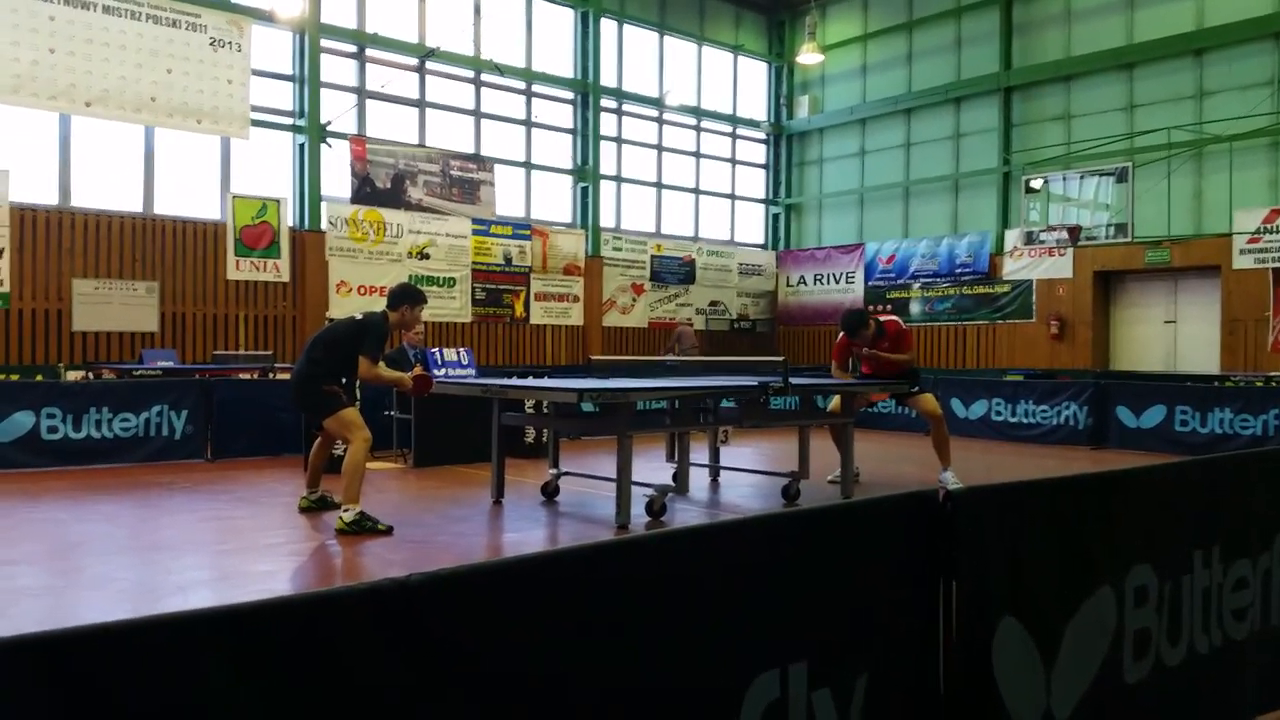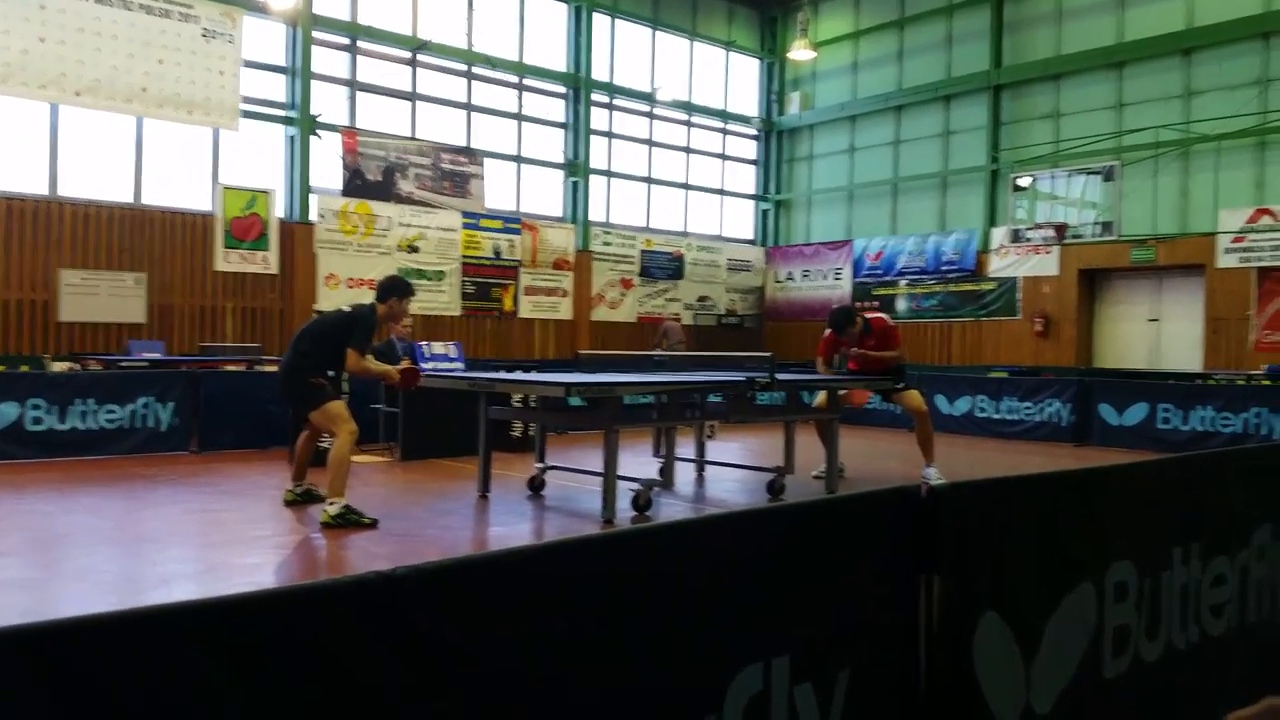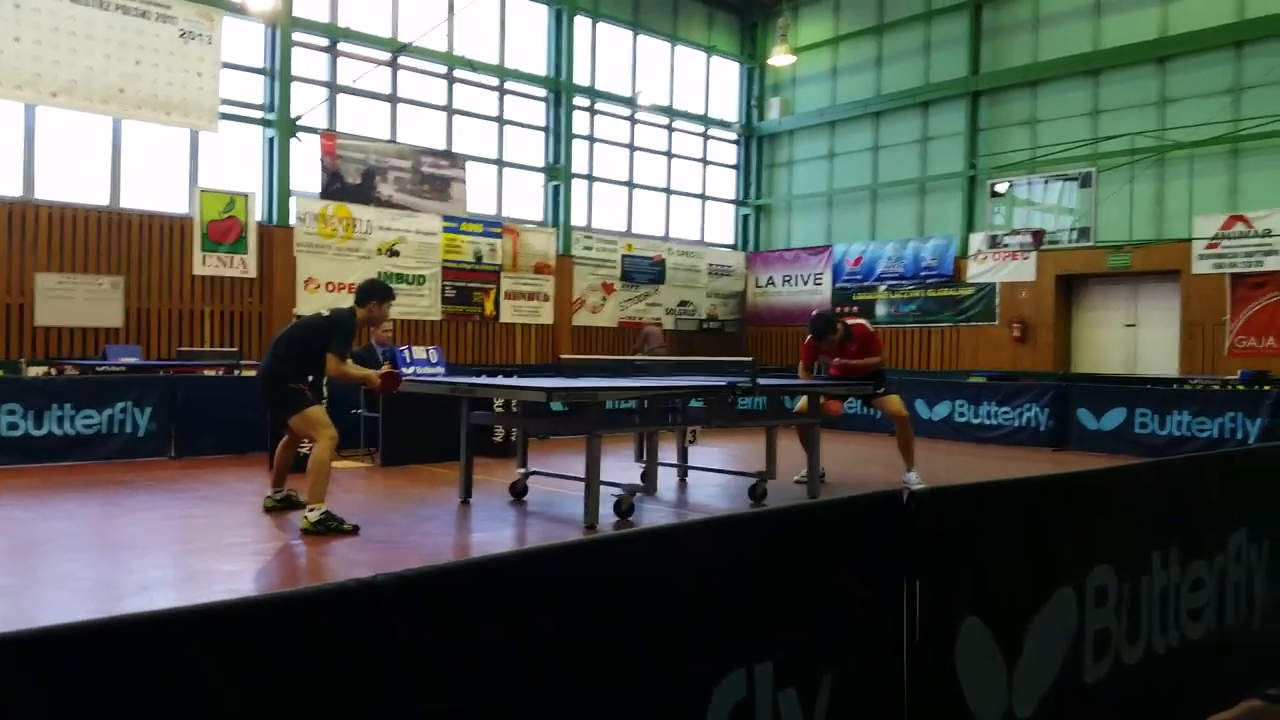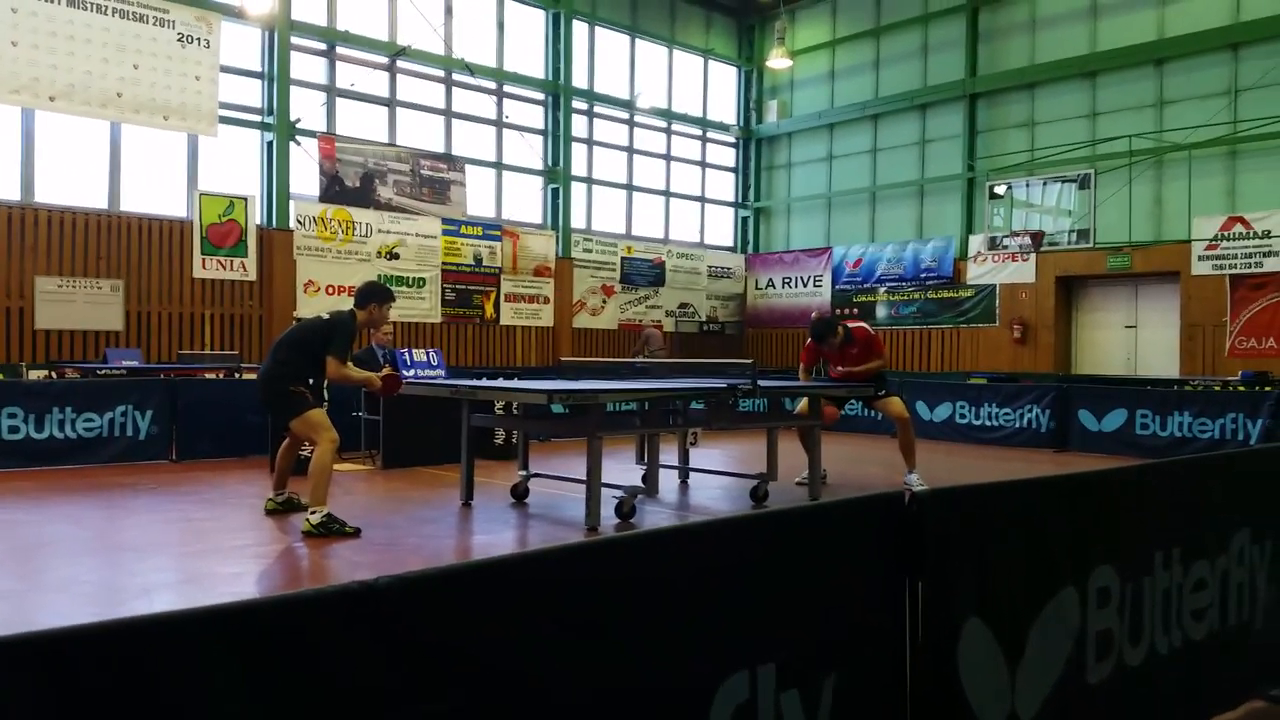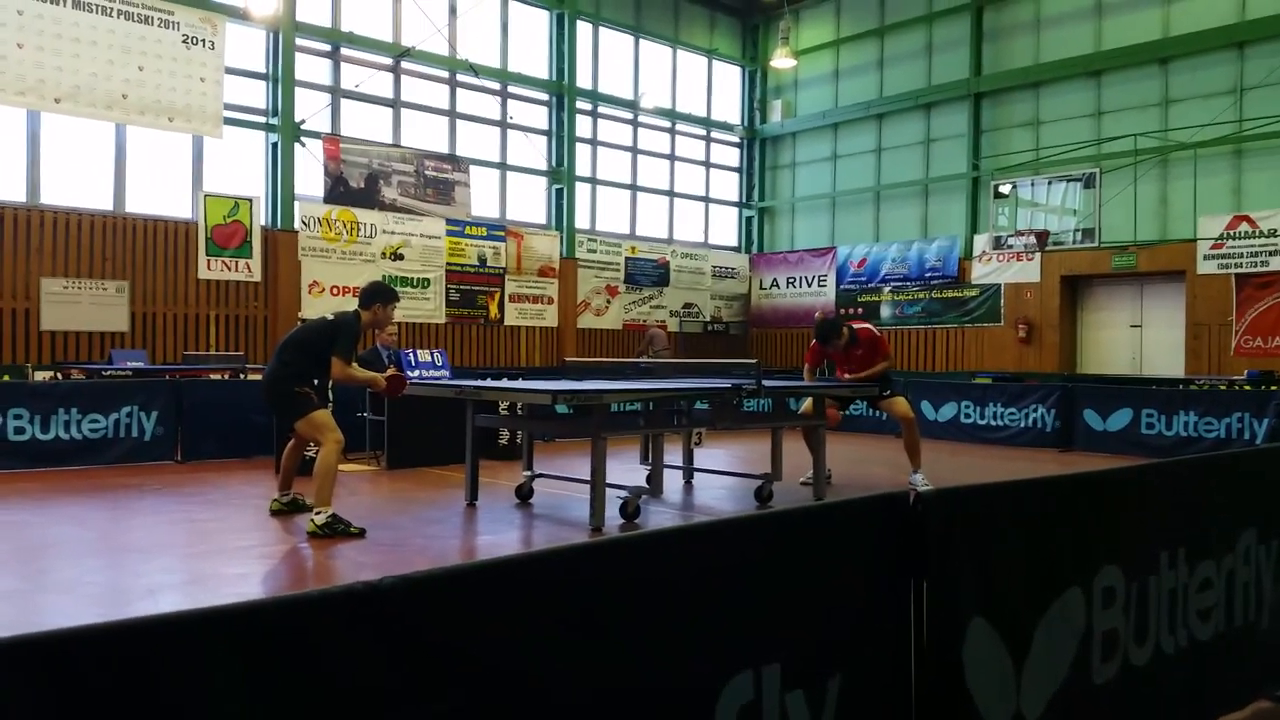
dt=0.1s
person 1, frame 1
left shoulder: (373, 321)
right shoulder: (378, 326)
left elbow: (367, 365)
right elbow: (366, 373)
left wrist: (401, 377)
right wrist: (398, 379)
left hip: (310, 377)
right hip: (317, 382)
left knee: (329, 435)
right knee: (360, 438)
left ankle: (312, 496)
right ankle: (350, 515)
person 1, frame 2
left shoulder: (361, 314)
right shoulder: (366, 318)
left elbow: (355, 358)
right elbow: (353, 365)
left wrist: (389, 370)
right wrist: (385, 373)
left hip: (298, 370)
right hip: (303, 374)
left knee: (316, 428)
right knee: (346, 430)
left ankle: (297, 489)
right ankle: (335, 508)
person 1, frame 3
left shoulder: (341, 318)
right shoulder: (345, 323)
left elbow: (335, 362)
right elbow: (333, 370)
left wrist: (370, 374)
right wrist: (366, 377)
left hip: (277, 375)
right hip: (283, 379)
left knee: (296, 433)
right knee: (326, 436)
left ankle: (277, 495)
right ankle: (315, 514)
person 1, frame 4
left shoulder: (341, 321)
right shoulder: (346, 325)
left elbow: (336, 365)
right elbow: (334, 373)
left wrist: (371, 376)
right wrist: (367, 379)
left hip: (278, 378)
right hip: (283, 382)
left knee: (297, 436)
right knee: (327, 439)
left ankle: (278, 497)
right ankle: (317, 517)
person 1, frame 5
left shoulder: (346, 321)
right shoulder: (350, 326)
left elbow: (340, 365)
right elbow: (339, 373)
left wrist: (375, 376)
right wrist: (371, 379)
left hip: (283, 379)
right hip: (288, 383)
left knee: (302, 437)
right knee: (332, 440)
left ankle: (284, 498)
right ankle: (322, 517)
person 2, frame 1
left shoulder: (895, 325)
right shoulder: (845, 337)
left elbow: (910, 360)
right elbow: (837, 370)
left wrist: (878, 355)
left hip: (901, 375)
right hip: (869, 377)
left knee: (935, 414)
right knee: (834, 412)
left ankle: (946, 472)
person 2, frame 2
left shoulder: (882, 322)
right shoulder: (833, 334)
left elbow: (898, 355)
right elbow: (823, 365)
left wrist: (865, 354)
left hip: (888, 372)
right hip: (857, 373)
left knee: (920, 409)
right knee: (820, 407)
left ankle: (929, 467)
person 2, frame 3
left shoulder: (862, 328)
right shoulder: (814, 340)
left elbow: (879, 360)
right elbow: (804, 370)
left wrist: (847, 363)
left hip: (868, 377)
right hip: (837, 378)
left knee: (900, 414)
right knee: (801, 412)
left ankle: (910, 472)
person 2, frame 4
left shoulder: (863, 331)
right shoulder: (815, 342)
left elbow: (882, 361)
right elbow: (804, 372)
left wrist: (850, 370)
left hip: (869, 379)
right hip: (838, 381)
left knee: (902, 416)
right knee: (801, 414)
left ankle: (911, 474)
person 2, frame 5
left shoulder: (868, 332)
right shoulder: (820, 343)
left elbow: (888, 362)
right elbow: (809, 372)
left wrist: (858, 377)
left hip: (874, 380)
right hip: (843, 382)
left knee: (907, 416)
right knee: (805, 415)
left ankle: (916, 473)
